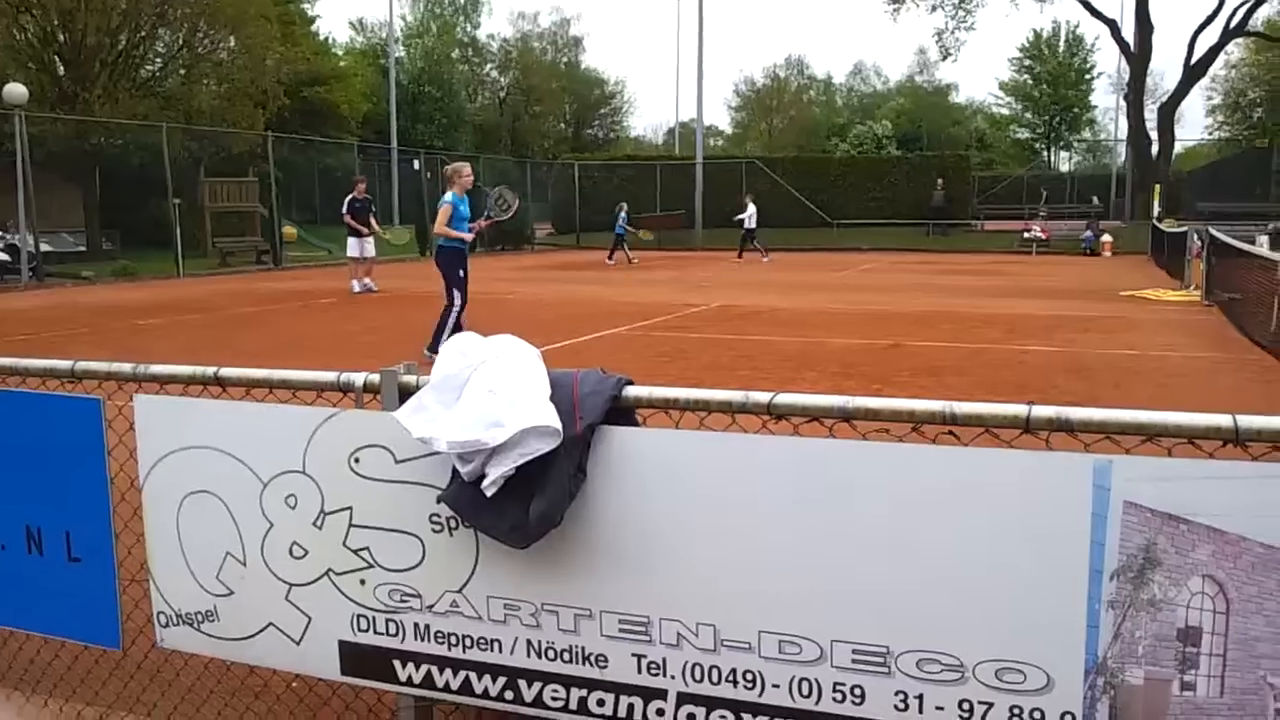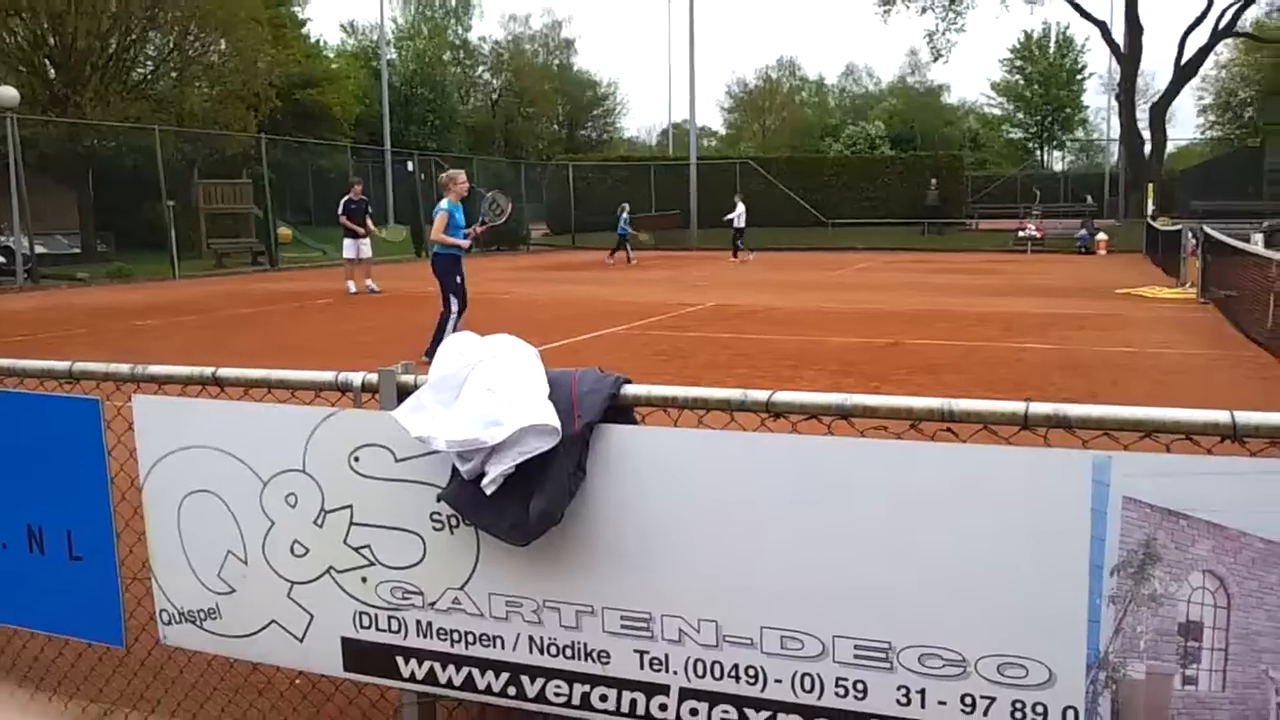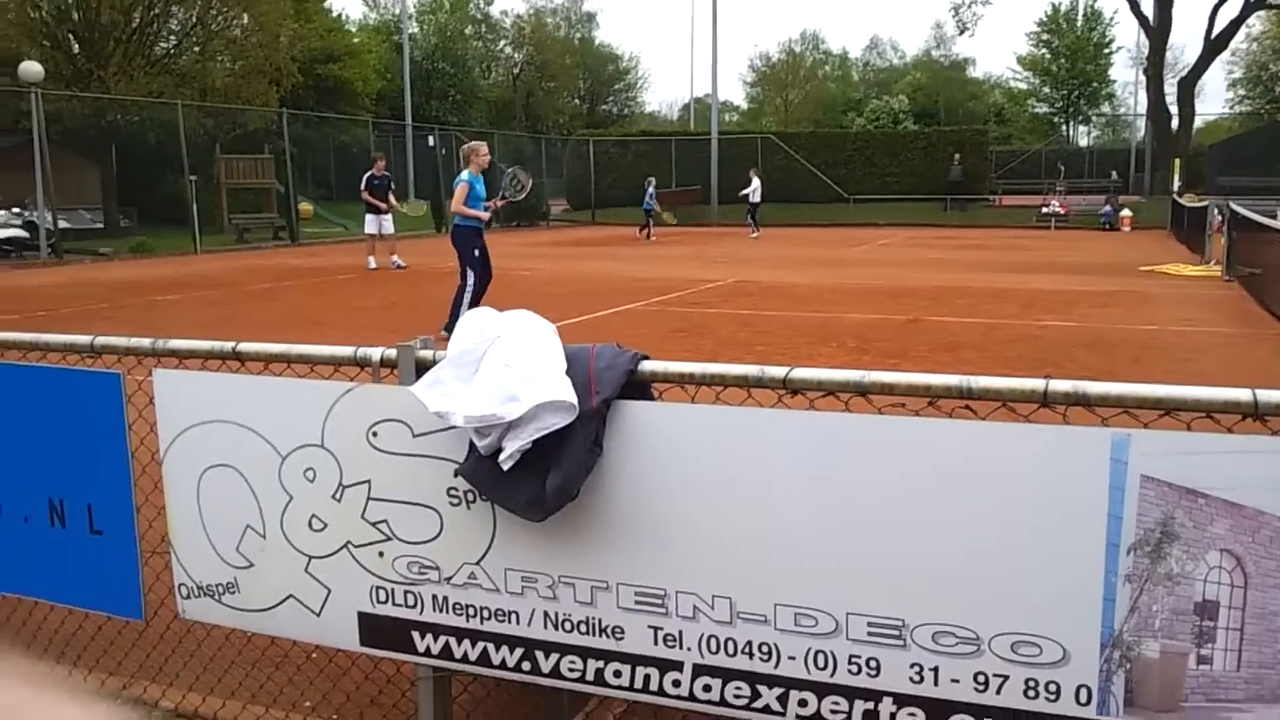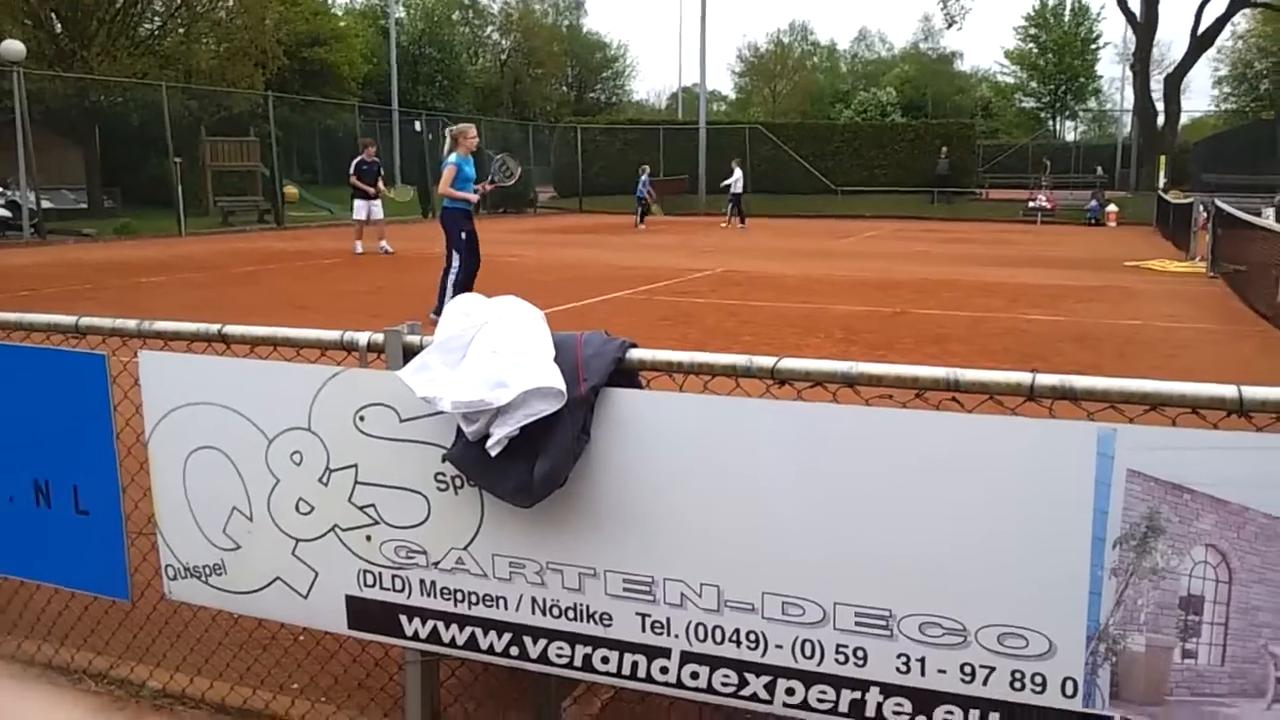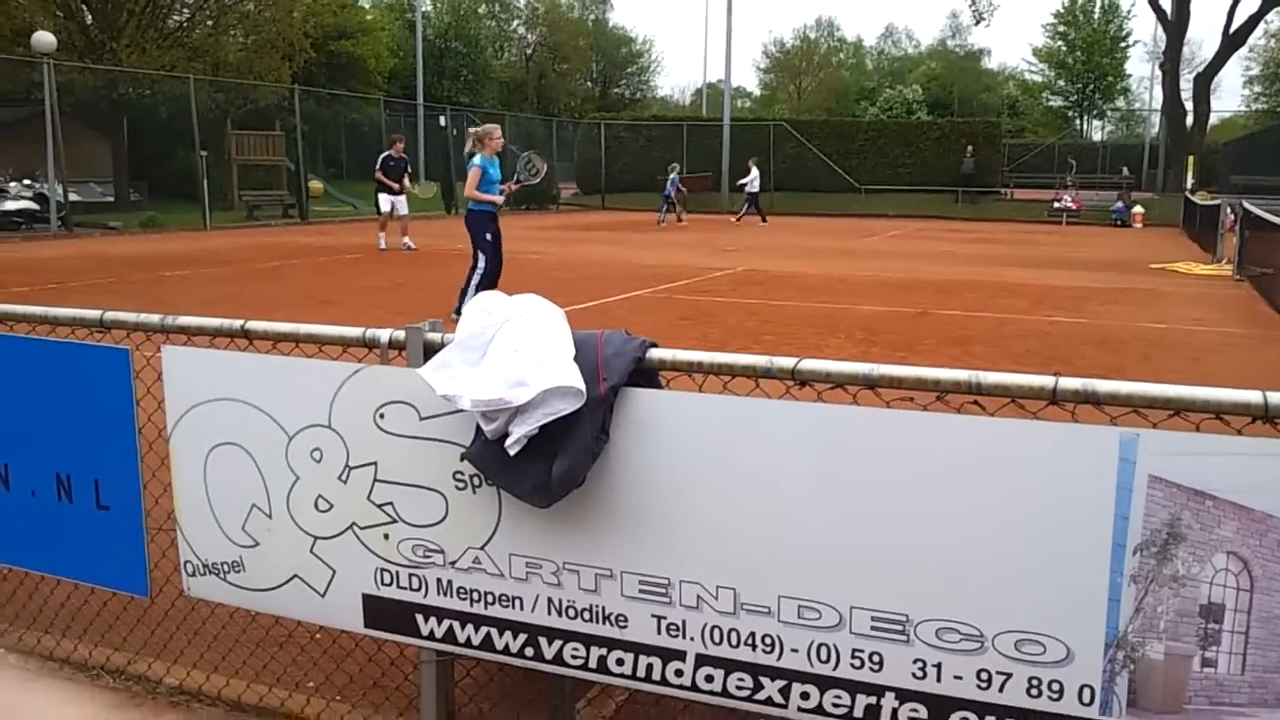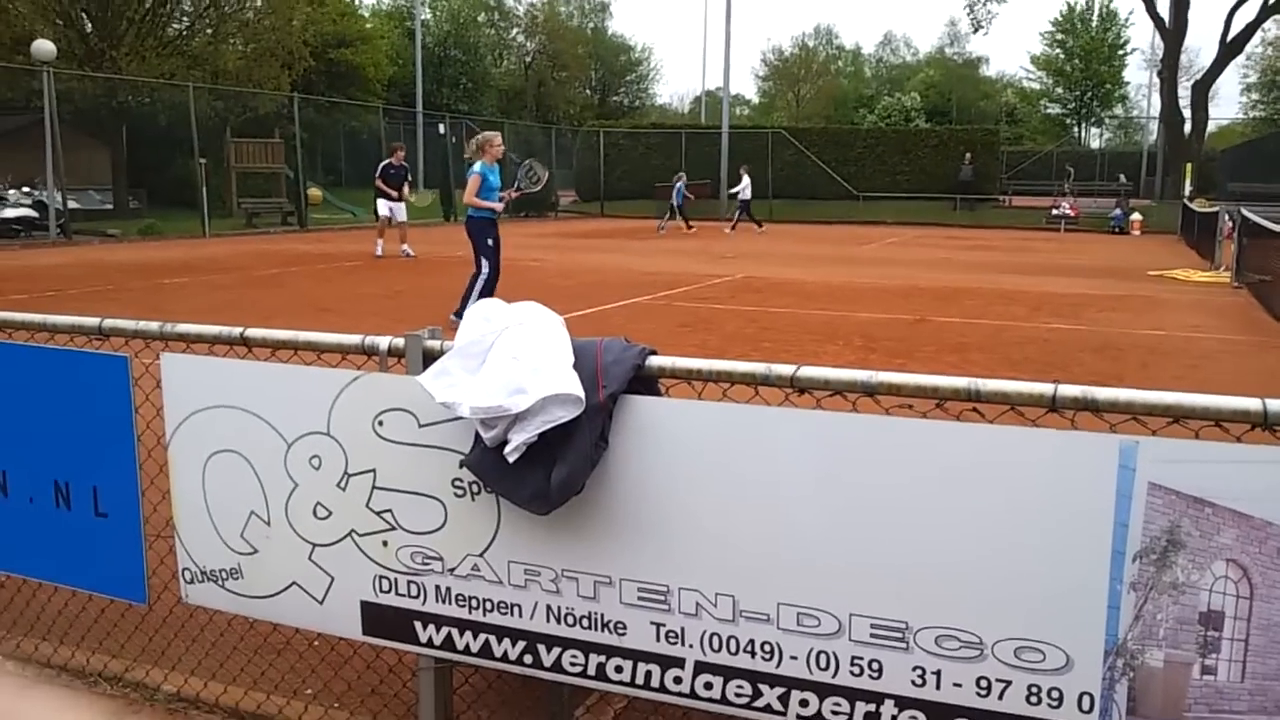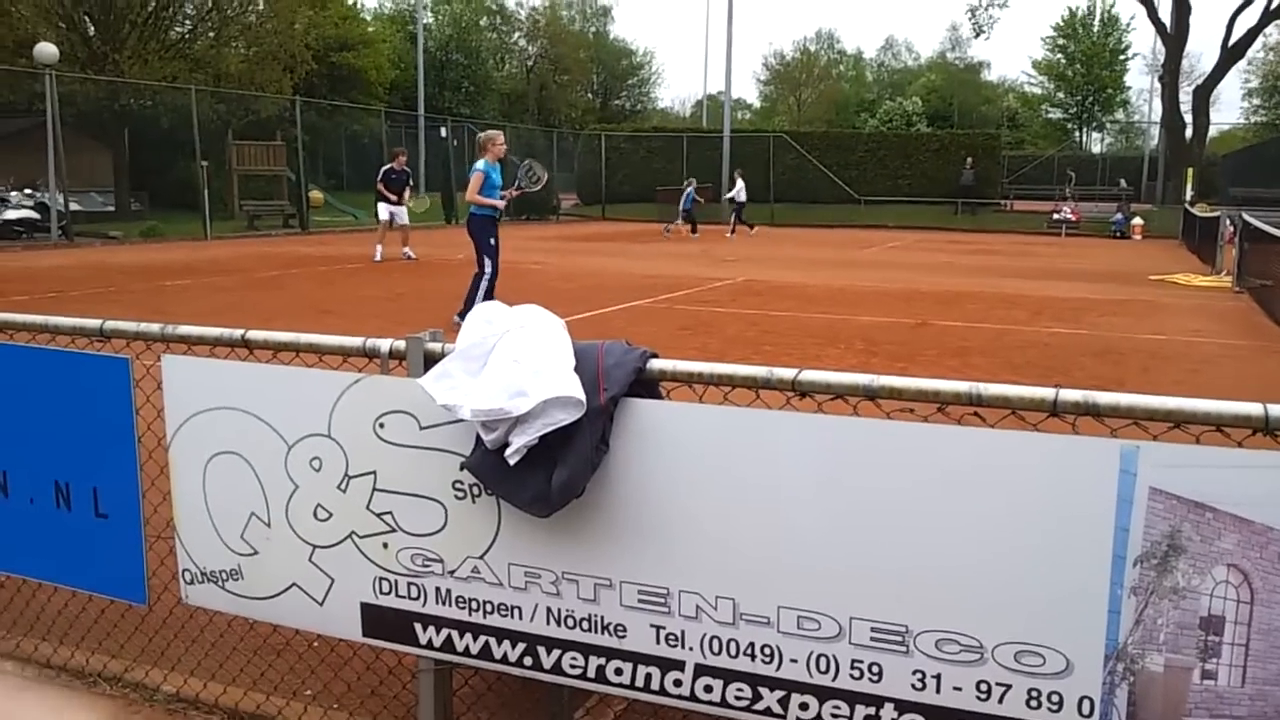
dt=0.1s
person 1, frame 1
left shoulder: (464, 199)
right shoulder: (449, 199)
right elbow: (438, 229)
left wrist: (474, 226)
right wrist: (463, 235)
left hip: (459, 254)
right hip: (448, 254)
left knee: (460, 301)
right knee: (456, 301)
right ankle: (436, 348)
person 1, frame 2
left shoulder: (458, 206)
right shoulder: (445, 207)
right elbow: (435, 237)
left wrist: (470, 232)
right wrist: (460, 242)
left hip: (453, 260)
right hip: (444, 261)
left knee: (460, 305)
right knee: (452, 308)
right ankle: (434, 353)
person 1, frame 3
left shoulder: (479, 178)
right shoulder: (466, 178)
right elbow: (455, 208)
left wrist: (490, 205)
right wrist: (480, 214)
left hip: (475, 232)
right hip: (464, 233)
left knee: (485, 276)
right knee: (470, 280)
right ankle: (453, 328)
person 1, frame 4
left shoulder: (469, 159)
right shoulder: (454, 160)
right elbow: (443, 190)
left wrist: (479, 188)
right wrist: (468, 196)
left hip: (465, 215)
right hip: (454, 215)
left knee: (473, 261)
right knee: (456, 263)
right ankle: (442, 311)
person 1, frame 5
left shoulder: (495, 160)
right shoulder: (478, 162)
right elbow: (468, 193)
left wrist: (505, 188)
right wrist: (494, 198)
left hip: (491, 217)
right hip: (478, 217)
left knee: (495, 264)
right knee: (481, 264)
right ankle: (462, 310)
person 1, frame 6
left shoulder: (495, 168)
right shoulder: (478, 169)
right elbow: (467, 199)
left wrist: (505, 195)
right wrist: (493, 205)
left hip: (490, 223)
right hip: (478, 223)
left knee: (493, 270)
right knee: (485, 270)
right ankle: (462, 314)
person 1, frame 7
left shoulder: (496, 166)
right shoulder: (481, 167)
right elbow: (470, 197)
left wrist: (505, 195)
right wrist: (495, 203)
left hip: (489, 222)
right hip: (480, 222)
left knee: (491, 270)
right knee: (486, 269)
right ankle: (466, 315)
